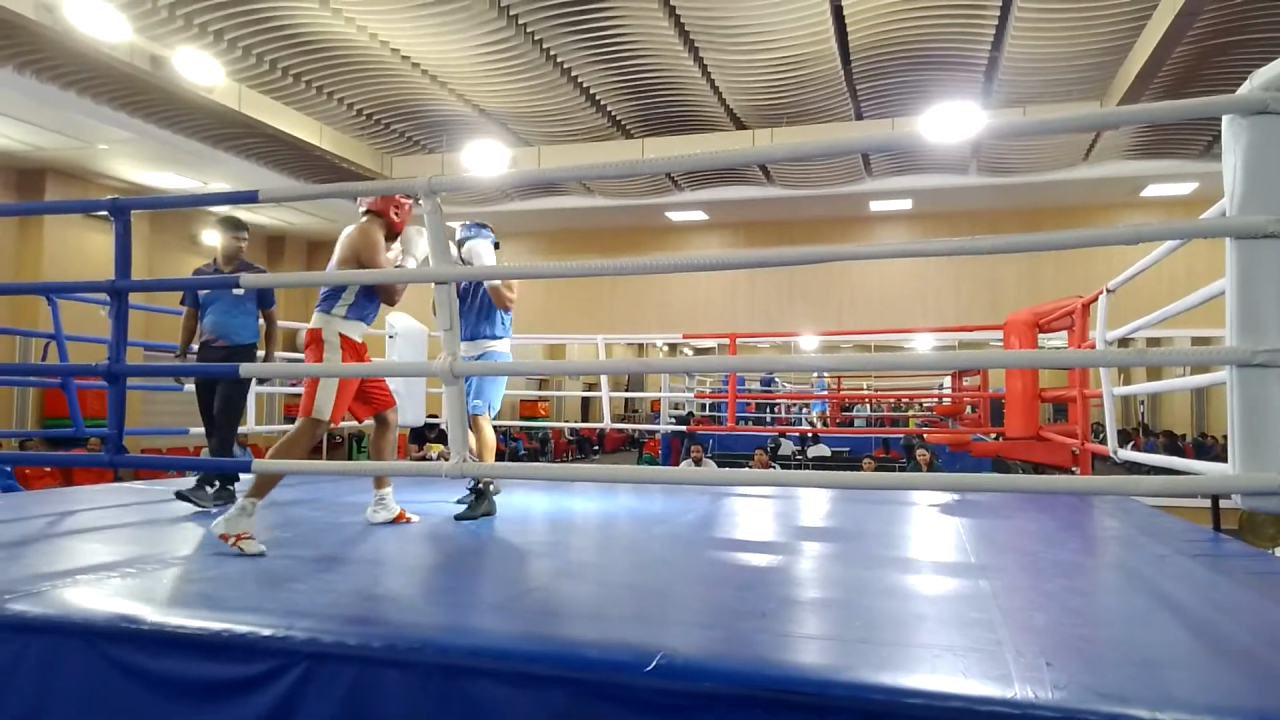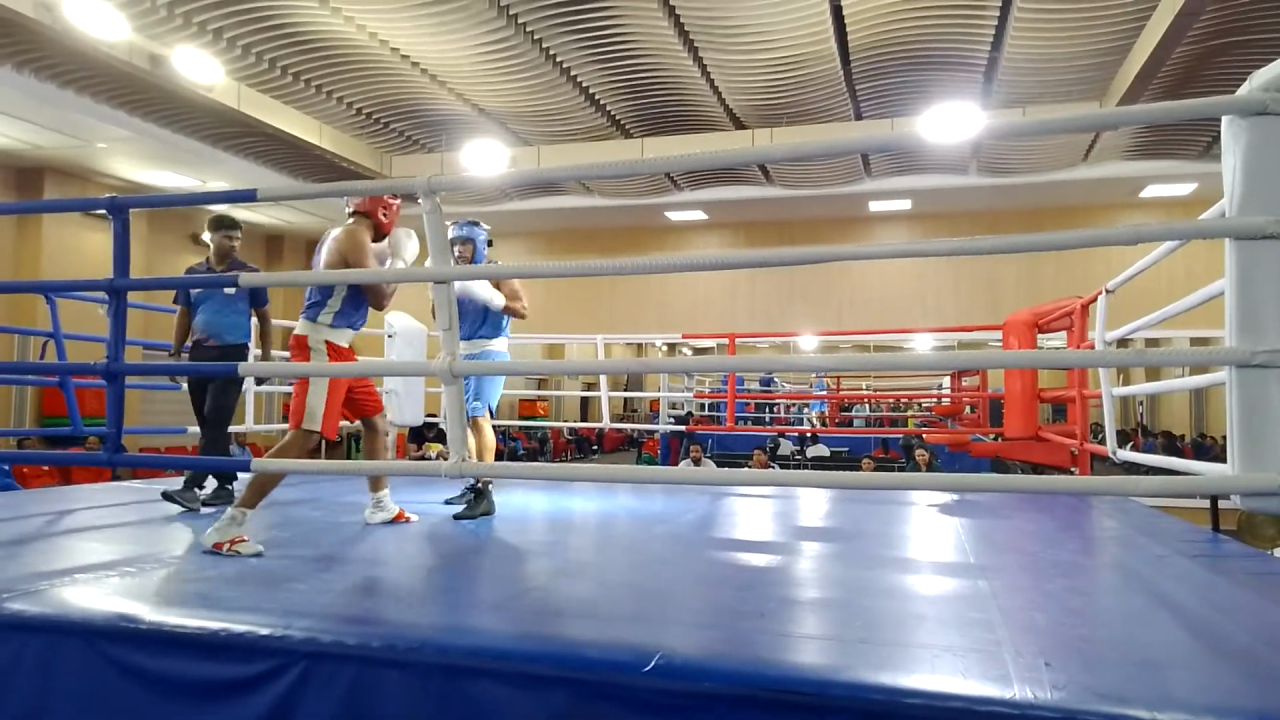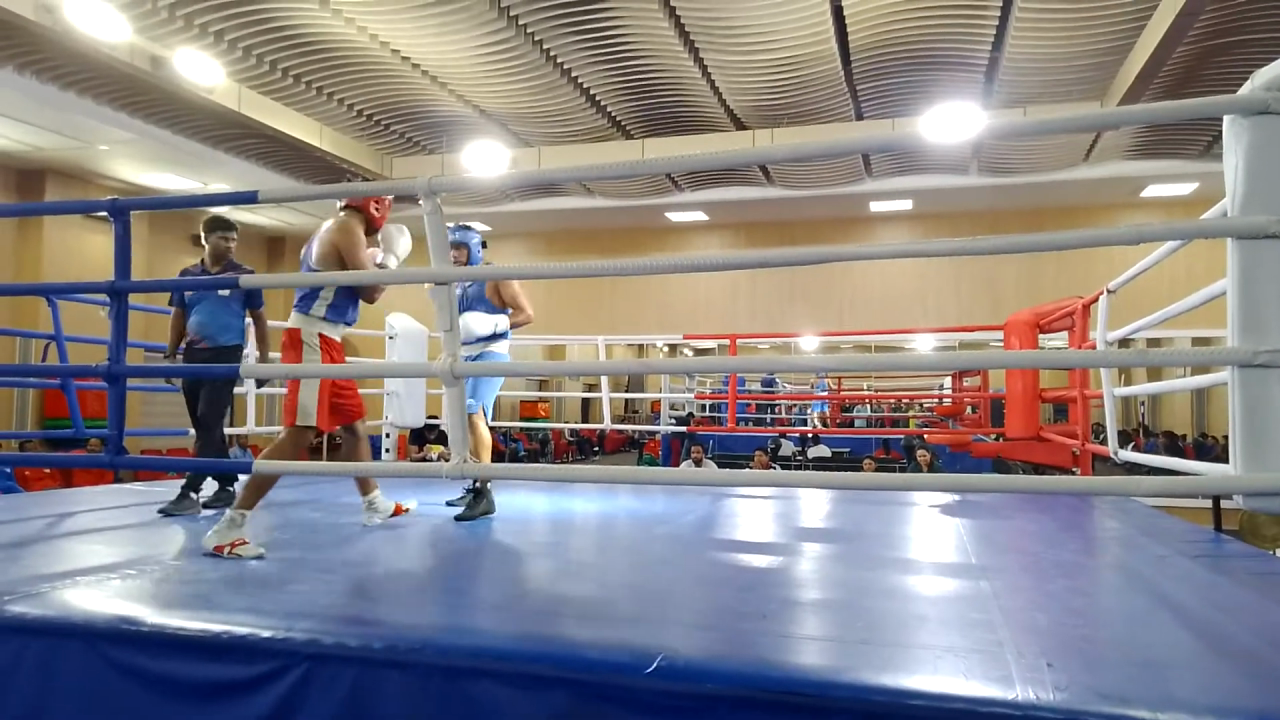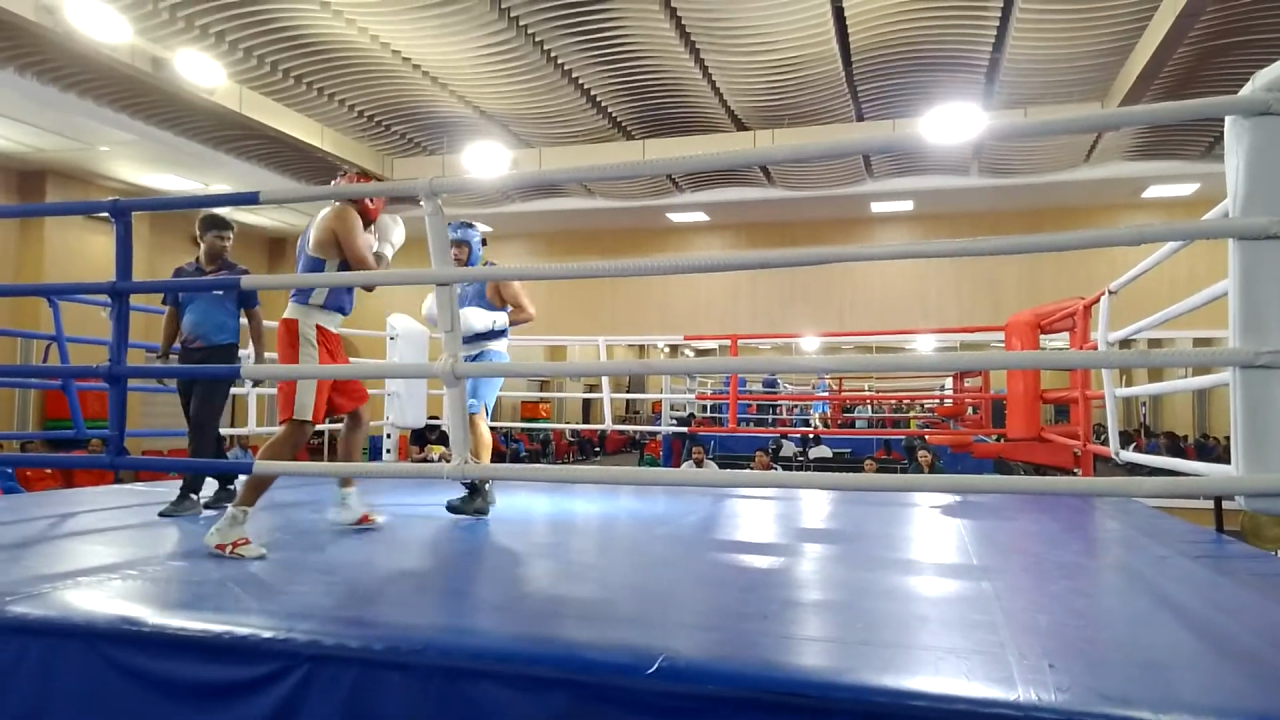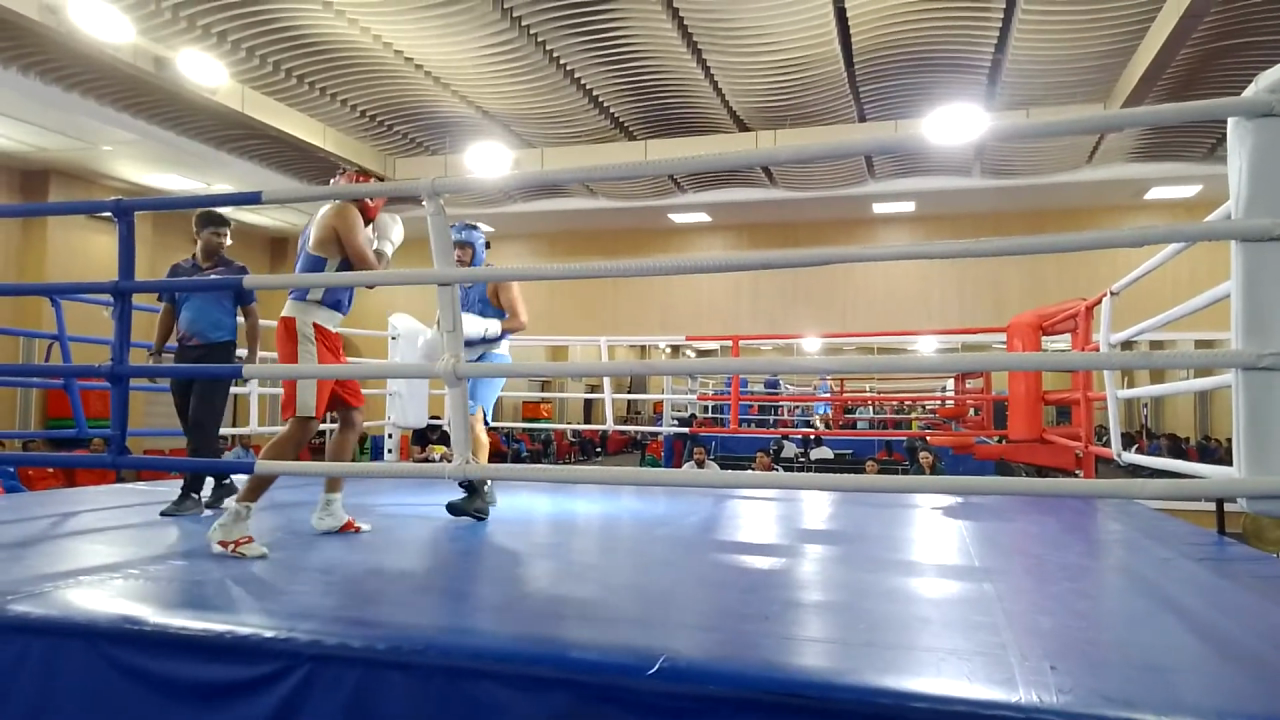
dt=0.1s
person 1, frame 1
left shoulder: (359, 236)
right shoulder: (368, 233)
right elbow: (391, 295)
left wrist: (398, 255)
right wrist: (411, 256)
left hip: (350, 341)
right hip: (335, 340)
left knee: (387, 417)
right knee: (311, 429)
left ankle: (384, 504)
right ankle: (236, 518)
person 1, frame 2
left shoulder: (339, 237)
right shoulder: (355, 235)
right elbow: (380, 299)
left wrist: (386, 256)
right wrist: (400, 259)
left hip: (337, 347)
right hip: (321, 344)
left knee: (376, 421)
right knee: (304, 437)
left ankle: (381, 505)
right ankle: (228, 525)
person 1, frame 3
left shoulder: (334, 231)
right shoulder: (347, 227)
right elbow: (370, 292)
left wrist: (374, 253)
right wrist: (392, 256)
left hip: (324, 342)
right hip: (311, 339)
left knee: (354, 423)
right knee: (300, 434)
left ankle: (374, 504)
right ankle: (228, 526)
person 1, frame 4
left shoulder: (328, 221)
right shoulder: (344, 215)
right elbow: (369, 278)
left wrist: (372, 244)
right wrist: (388, 245)
left hip: (324, 333)
right hip: (309, 331)
left knee: (358, 413)
right knee: (298, 429)
left ankle: (347, 504)
right ankle: (230, 525)
person 1, frame 5
left shoulder: (327, 220)
right shoulder: (343, 212)
right elbow: (370, 274)
left wrist: (371, 240)
right wrist: (386, 243)
left hip: (321, 332)
right hip: (307, 328)
left knee: (352, 416)
right knee: (302, 426)
left ankle: (330, 510)
right ankle: (232, 522)
person 2, frame 1
left shoulder: (257, 275)
right shoulder: (200, 275)
left elbow: (270, 319)
right elbow: (190, 317)
left wrist: (269, 357)
right wrist: (181, 354)
left hip: (240, 355)
right hip: (207, 356)
left knee: (224, 421)
right knee: (213, 425)
left ankle: (204, 486)
right ankle: (227, 486)
person 2, frame 2
left shoulder: (250, 274)
right shoulder: (192, 274)
left elbow: (264, 318)
right elbow: (183, 316)
left wrist: (266, 357)
right wrist: (175, 353)
left hip: (232, 355)
right hip: (199, 355)
left knee: (215, 422)
right knee: (208, 424)
left ankle: (192, 487)
right ankle: (225, 485)
person 2, frame 3
left shoulder: (244, 276)
right shoulder: (187, 275)
left elbow: (259, 319)
right elbow: (178, 318)
left wrist: (264, 358)
right wrist: (170, 355)
left hip: (226, 357)
right hip: (193, 357)
left knee: (207, 423)
right knee: (207, 427)
left ankle: (190, 493)
right ankle: (227, 485)
person 2, frame 4
left shoulder: (239, 275)
right shoulder: (181, 274)
left elbow: (254, 319)
right elbow: (172, 317)
left wrist: (259, 358)
right wrist: (163, 355)
left hip: (220, 356)
right hip: (188, 357)
left knee: (201, 424)
right knee: (203, 427)
left ankle: (189, 494)
right ankle: (227, 484)
person 2, frame 5
left shoulder: (236, 271)
right shoulder: (178, 271)
left elbow: (251, 316)
right elbow: (167, 313)
left wrist: (252, 355)
right wrist: (156, 352)
left hip: (218, 354)
right hip: (184, 355)
left knee: (203, 424)
right knee: (191, 425)
left ankle: (192, 493)
right ankle: (223, 481)
person 3, frame 1
right shoulder: (461, 277)
left elbow: (508, 302)
left wrist: (487, 269)
left hip: (493, 354)
right hip: (465, 355)
left knee: (479, 416)
left ankle: (484, 496)
right ankle: (485, 481)
person 3, frame 2
right shoulder: (457, 277)
left elbow: (522, 310)
left wrist: (487, 295)
left hip: (490, 352)
right hip: (463, 355)
left knee: (478, 417)
left ankle: (484, 495)
right ankle: (476, 482)
person 3, frame 3
left shoulder: (496, 278)
right shoulder: (456, 282)
left elbow: (527, 315)
left wrist: (492, 324)
left hip: (490, 355)
right hip: (463, 357)
left knee: (475, 416)
right knee: (461, 420)
left ankle: (484, 494)
right ankle: (476, 488)
person 3, frame 4
right shoulder: (455, 281)
left elbow: (528, 312)
left wrist: (490, 320)
right wrist: (438, 315)
left hip: (489, 354)
right hip: (464, 356)
left knee: (475, 415)
right knee: (463, 422)
left ankle: (480, 492)
right ankle: (480, 487)
person 3, frame 5
left shoulder: (498, 280)
left elbow: (519, 322)
left wrist: (483, 327)
left hip: (491, 358)
right hip: (465, 360)
left knee: (472, 416)
right knee: (464, 423)
left ankle: (479, 495)
right ankle: (479, 489)
